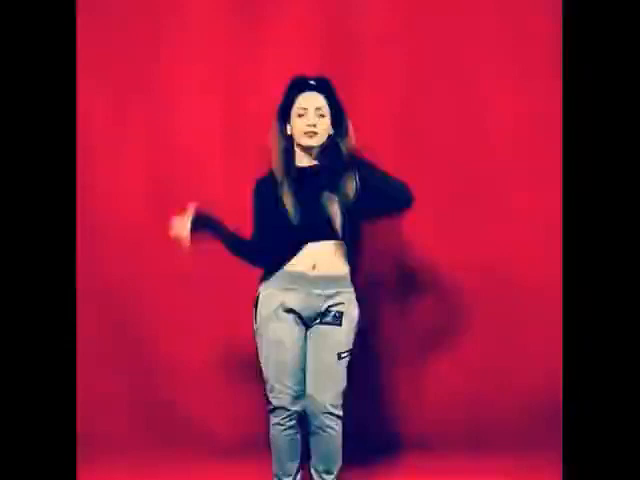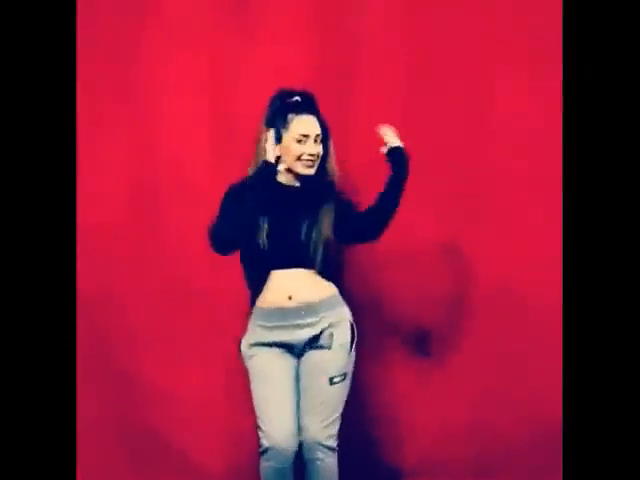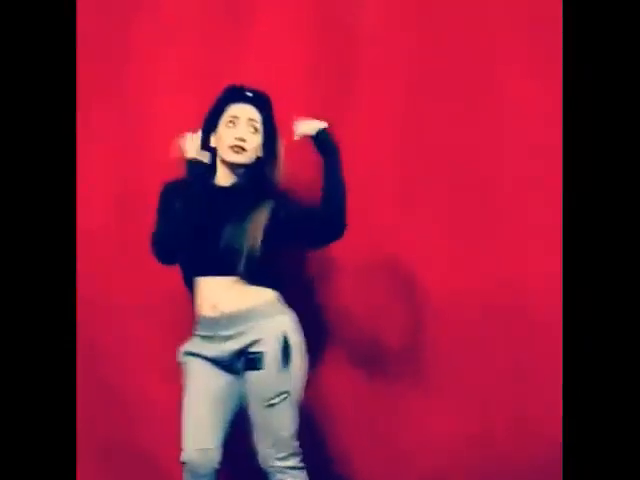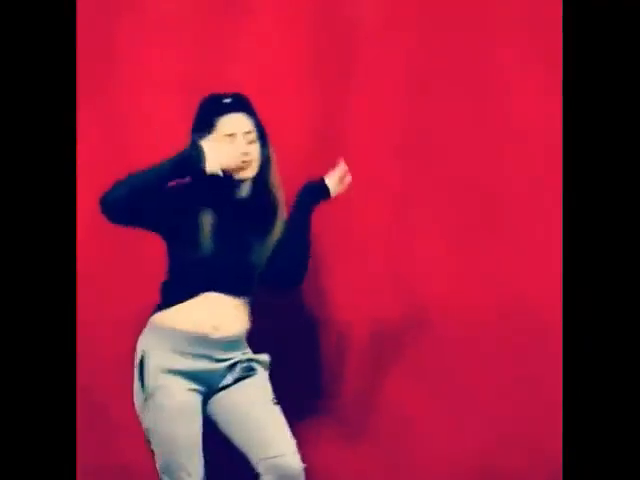
dt=1s
person 1, frame 1
left shoulder: (347, 173)
right shoulder: (271, 184)
left elbow: (401, 199)
right elbow: (260, 253)
left wrist: (362, 169)
right wrist: (205, 223)
left hip: (334, 299)
right hip: (282, 297)
left knee: (326, 407)
right knee: (285, 404)
person 1, frame 2
left shoulder: (326, 198)
right shoulder: (249, 195)
left elbow: (365, 229)
right elbow: (222, 241)
left wrist: (398, 163)
right wrist: (261, 172)
left hip: (327, 323)
right hip: (269, 331)
left knee: (321, 439)
right knee: (277, 443)
person 1, frame 3
left shoulder: (270, 203)
right shoulder: (185, 194)
left elbow: (329, 228)
right elbow: (165, 250)
left wrist: (328, 151)
right wrist: (191, 175)
left hip: (263, 332)
right hip: (205, 340)
person 1, frame 4
left shoulder: (267, 213)
right shoulder: (187, 204)
left elbow: (288, 275)
right elbow: (115, 204)
left wrist: (307, 204)
right wrist: (187, 161)
left hip: (235, 359)
right hip: (174, 356)
